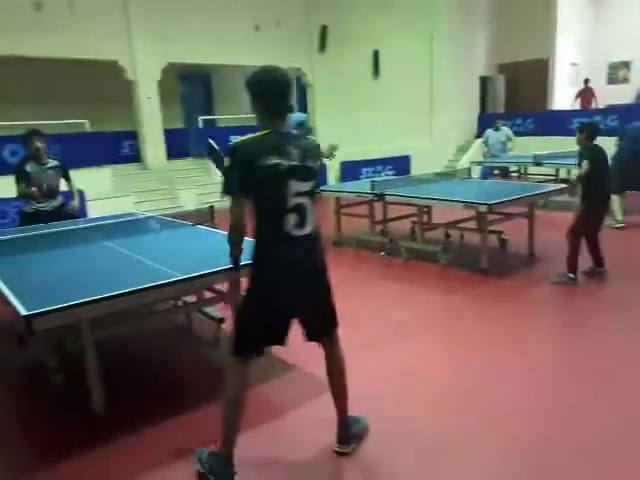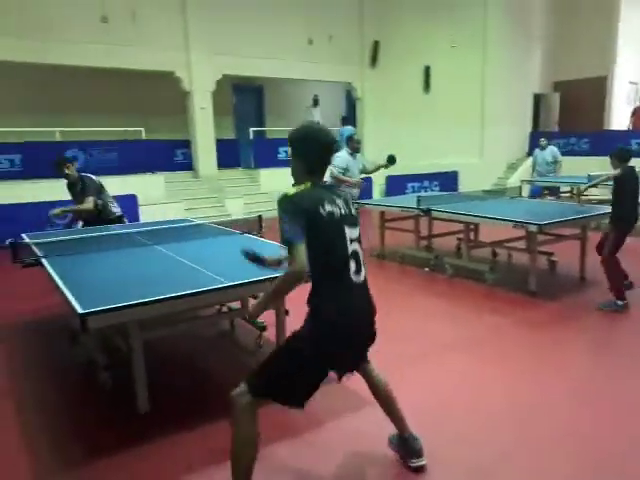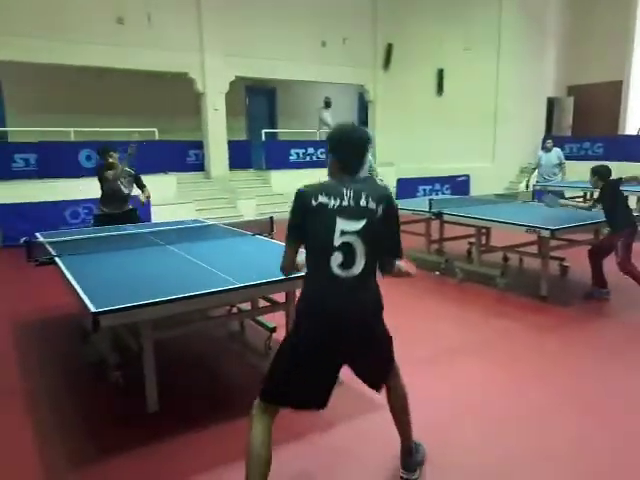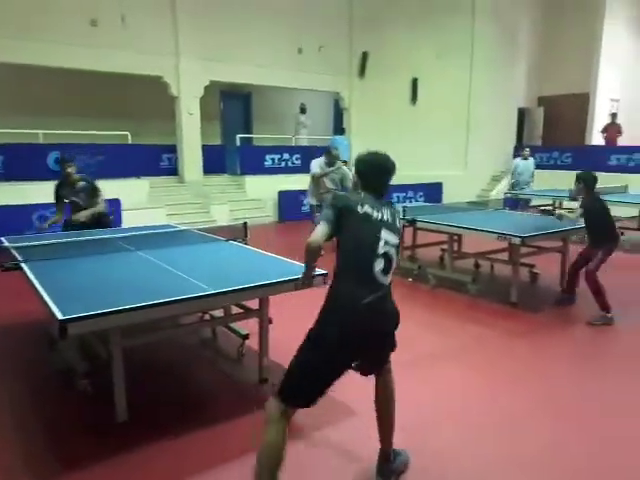
dt=0.4s
person 1, frame 1
left shoulder: (245, 150)
right shoulder: (311, 148)
left elbow: (237, 222)
left wrist: (235, 263)
left hip: (270, 270)
right hip: (310, 265)
left knee: (239, 360)
right knee: (330, 342)
right ankle: (345, 428)
person 1, frame 2
left shoulder: (294, 202)
right shoulder: (343, 198)
left elbow: (301, 268)
left wrist: (263, 302)
right wrist: (284, 259)
left hip: (329, 319)
right hip: (362, 313)
left knee: (244, 402)
right knee: (363, 366)
right ankle: (409, 443)
person 1, frame 3
left shoulder: (307, 196)
right shoulder: (382, 197)
left elbow: (288, 266)
right elbow: (390, 267)
right wrist: (405, 267)
left hip: (315, 316)
right hip: (365, 313)
left knee: (262, 411)
right knee: (391, 375)
person 1, frame 4
left shoulder: (343, 201)
right shoulder: (394, 215)
left elbow: (313, 243)
left wrist: (309, 272)
left hip: (341, 316)
right hip: (382, 317)
left knee: (278, 411)
right knee: (383, 368)
person 2, frame 1
left shoulder: (586, 151)
right shoulder: (599, 150)
left elbow: (584, 171)
left wrist: (576, 182)
right wrist: (582, 183)
left hip: (592, 199)
right hip: (601, 198)
left knee: (574, 233)
right knee: (590, 233)
left ankle: (571, 274)
right ankle: (599, 267)
person 2, frame 2
left shoulder: (625, 172)
right shoulder: (630, 173)
left elbow: (614, 174)
left wrist: (588, 186)
left hip: (621, 221)
right hip: (625, 220)
left knee: (607, 258)
right knee: (602, 249)
left ankle: (620, 300)
right ankle: (624, 280)
person 2, frame 3
left shoulder: (610, 186)
right shoulder: (603, 193)
right elbow: (589, 206)
right wrist: (567, 203)
left hip: (625, 229)
right hip: (616, 230)
left knee: (624, 263)
right knee: (594, 253)
right ankle: (601, 289)
person 2, frame 4
left shoulder: (591, 200)
right shoulder: (589, 198)
left elbow: (575, 217)
left wrist: (562, 213)
right wrist: (564, 214)
left hip: (607, 243)
right hip: (595, 242)
left knee: (590, 272)
right knee: (575, 267)
left ankle: (607, 313)
right ankle: (569, 294)
